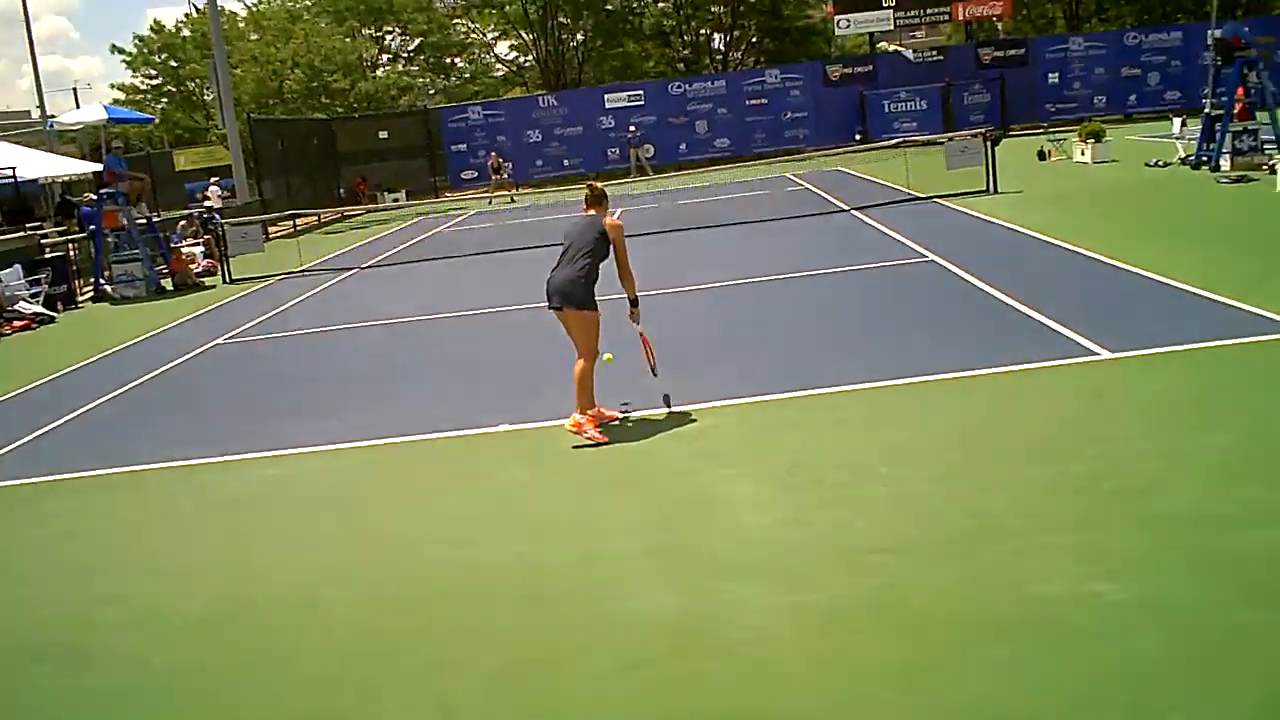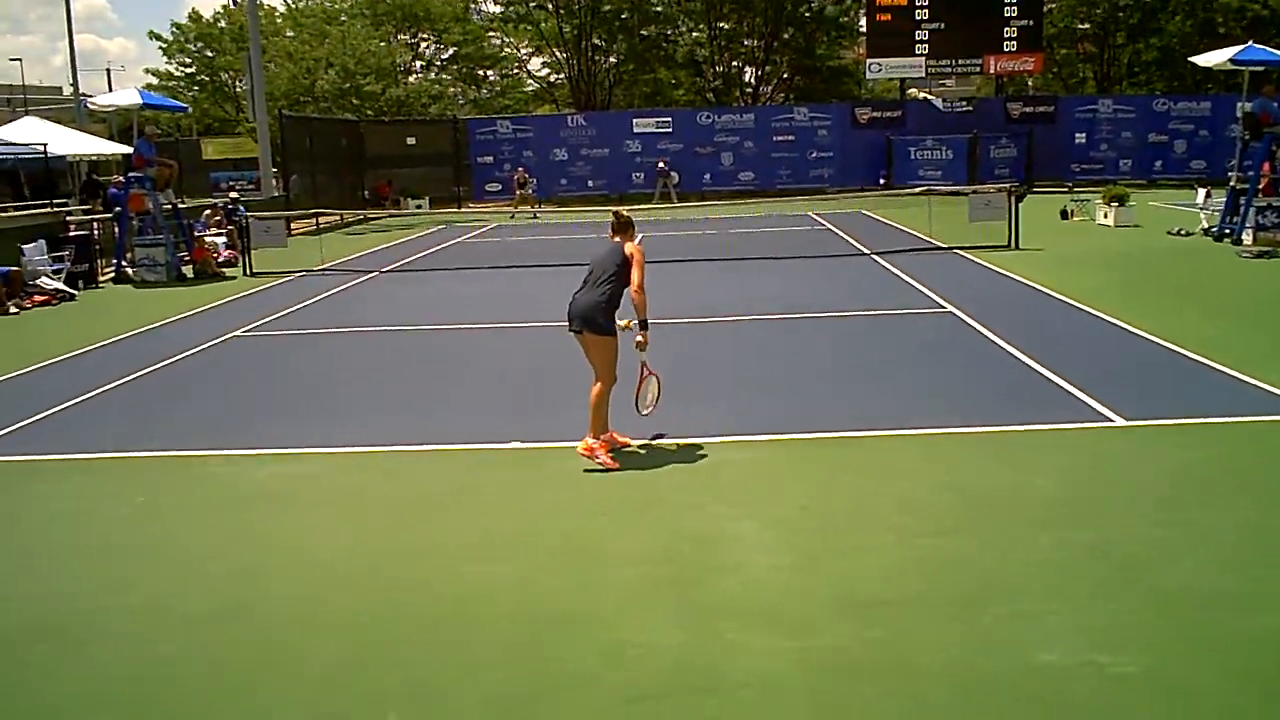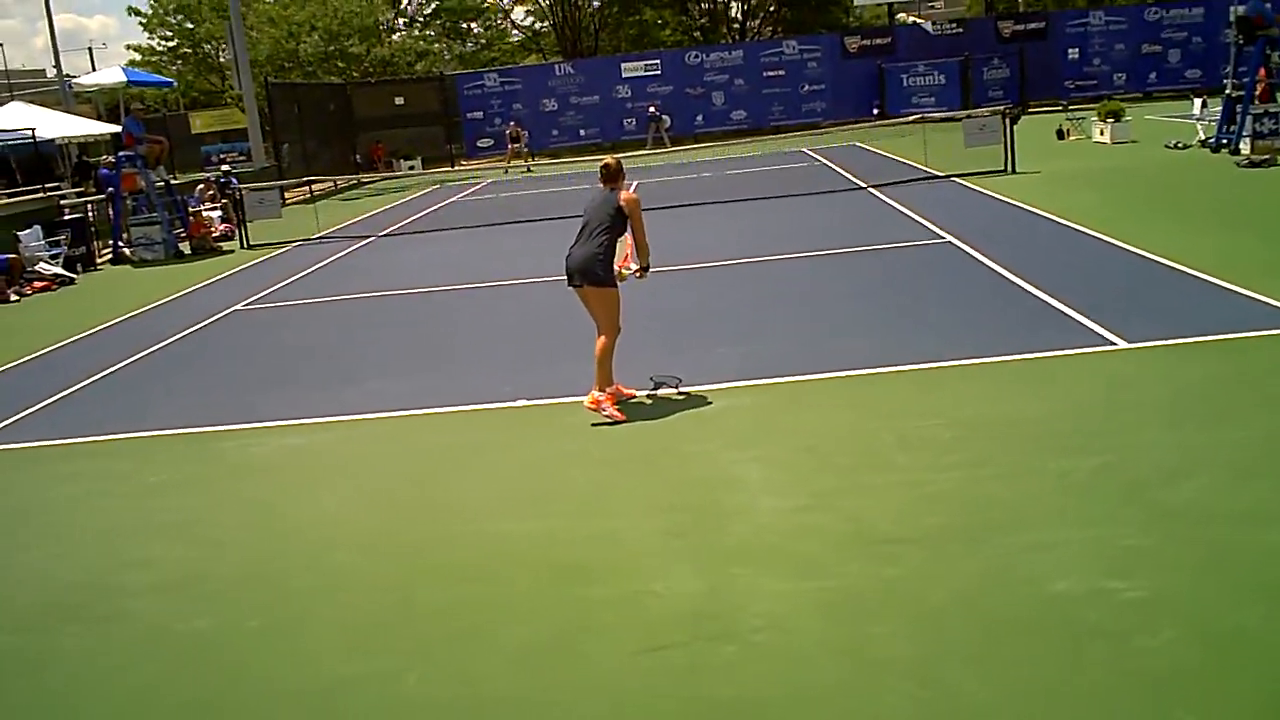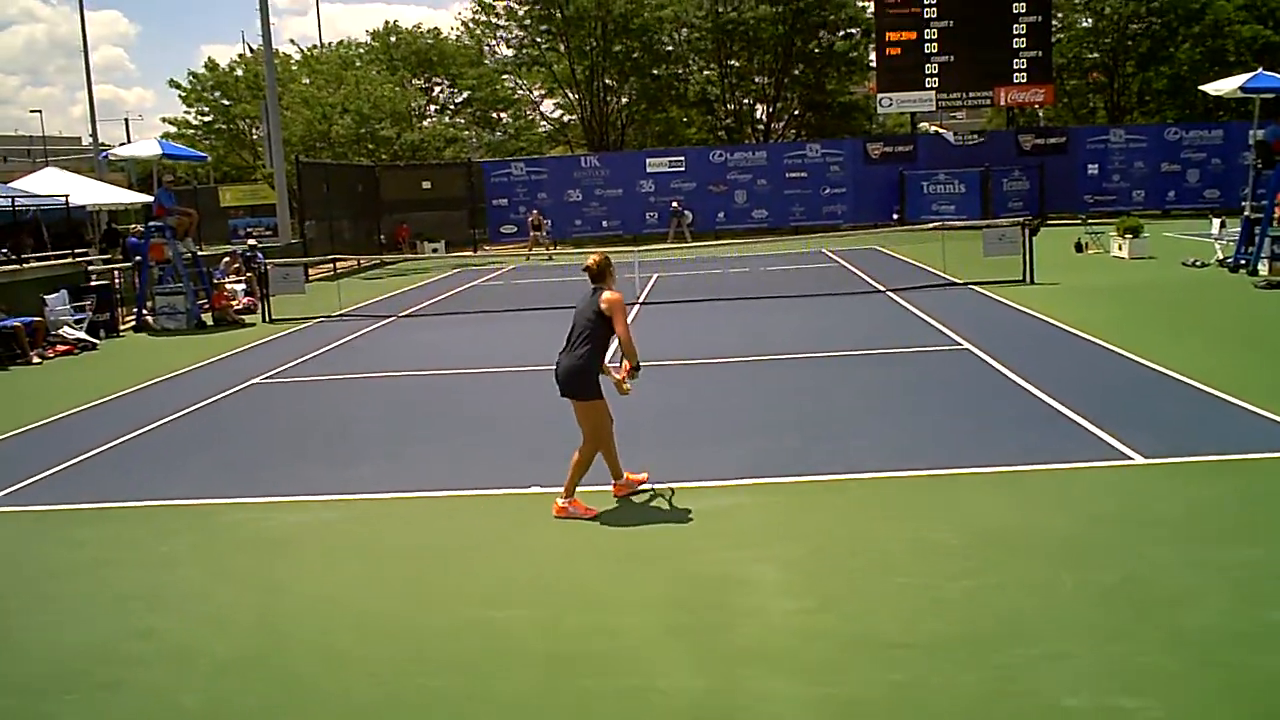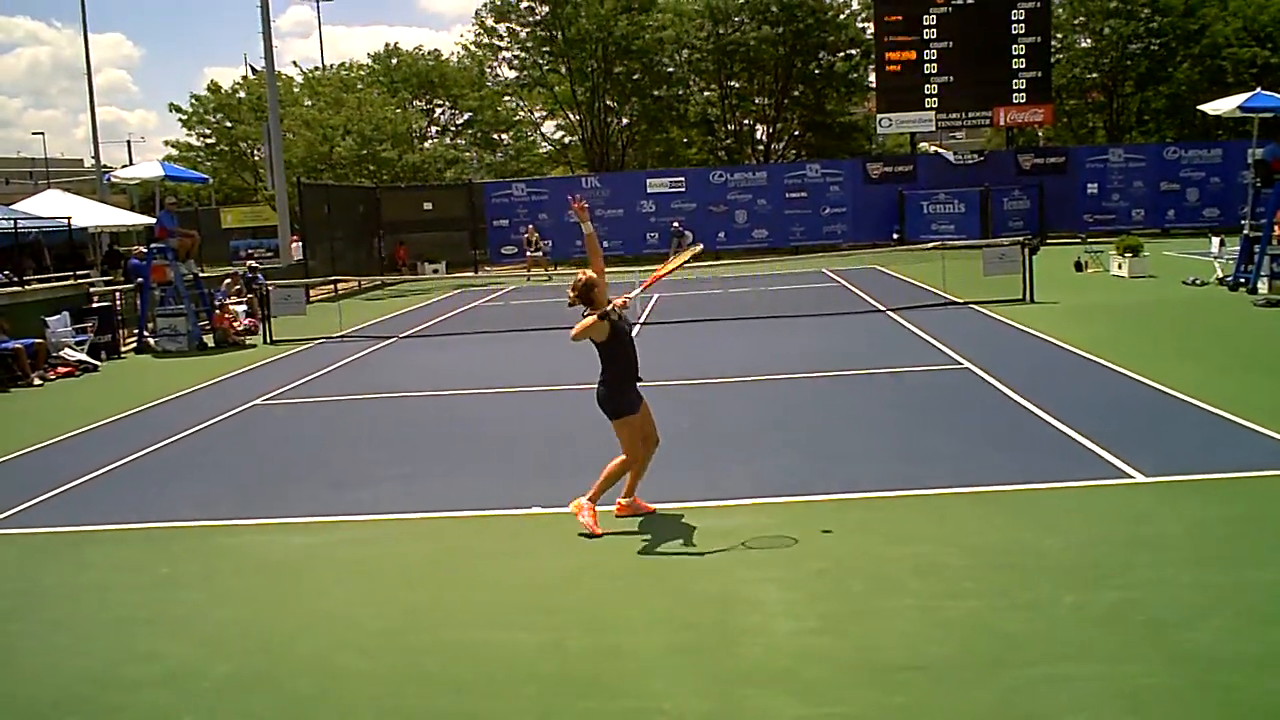
dt=1s
person 1, frame 1
left shoulder: (574, 226)
right shoulder: (612, 224)
right elbow: (623, 269)
left wrist: (585, 304)
right wrist: (634, 303)
left hip: (555, 285)
right hip: (576, 286)
left knee: (586, 353)
right knee: (587, 354)
left ankle: (590, 409)
right ankle: (579, 417)
person 1, frame 2
left shoulder: (603, 251)
right shoulder: (634, 249)
right elbow: (637, 289)
left wrist: (614, 325)
right wrist: (643, 326)
left hip: (577, 308)
right hip: (596, 311)
left knee: (605, 377)
right knee: (605, 378)
left ankle: (604, 434)
right ankle: (592, 441)
person 1, frame 3
left shoulder: (593, 199)
right shoulder: (628, 198)
right elbow: (640, 240)
left wrist: (611, 269)
right wrist: (643, 266)
left hip: (574, 262)
right hip: (594, 264)
left knee: (606, 329)
right knee: (609, 331)
left ankle: (609, 387)
right ankle: (597, 395)
person 1, frame 4
left shoulder: (589, 299)
right shoulder: (613, 298)
right elbow: (624, 341)
left wrist: (613, 375)
right wrist: (634, 366)
left hip: (568, 369)
right hip: (579, 374)
left knee: (605, 425)
right knee: (593, 440)
left ankle: (621, 480)
right ankle: (565, 501)
person 1, frame 5
left shoulder: (604, 304)
right shoulder: (597, 322)
left elbow: (596, 257)
right elbow: (576, 335)
left wrist: (585, 223)
right wrist: (602, 314)
left hip: (626, 388)
right hip: (616, 393)
left knee: (649, 441)
right knee: (631, 454)
left ankle: (626, 500)
right ankle: (585, 502)
